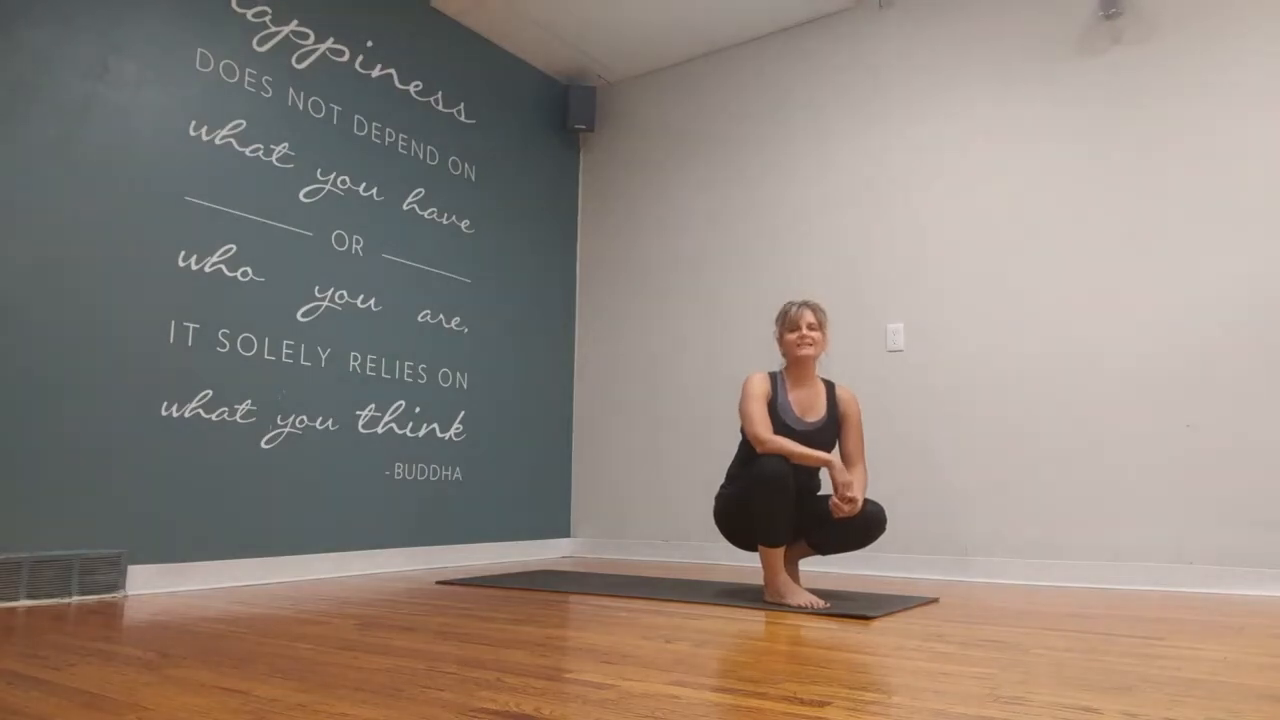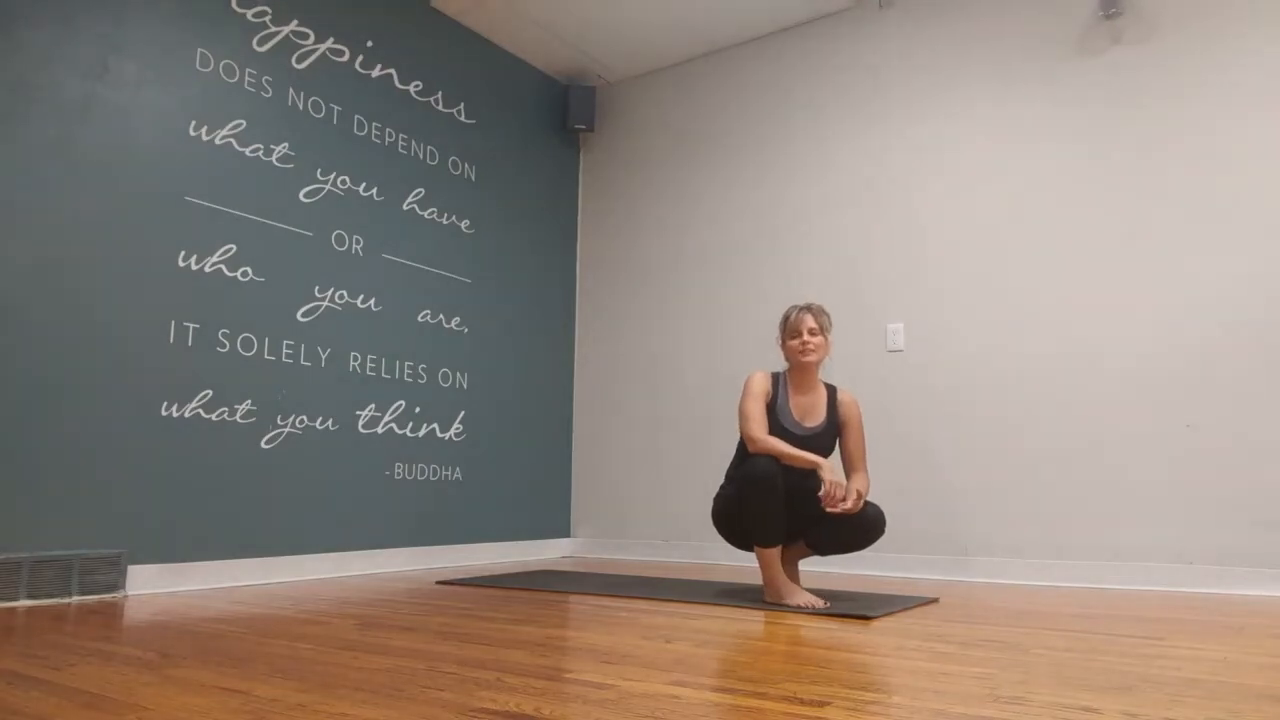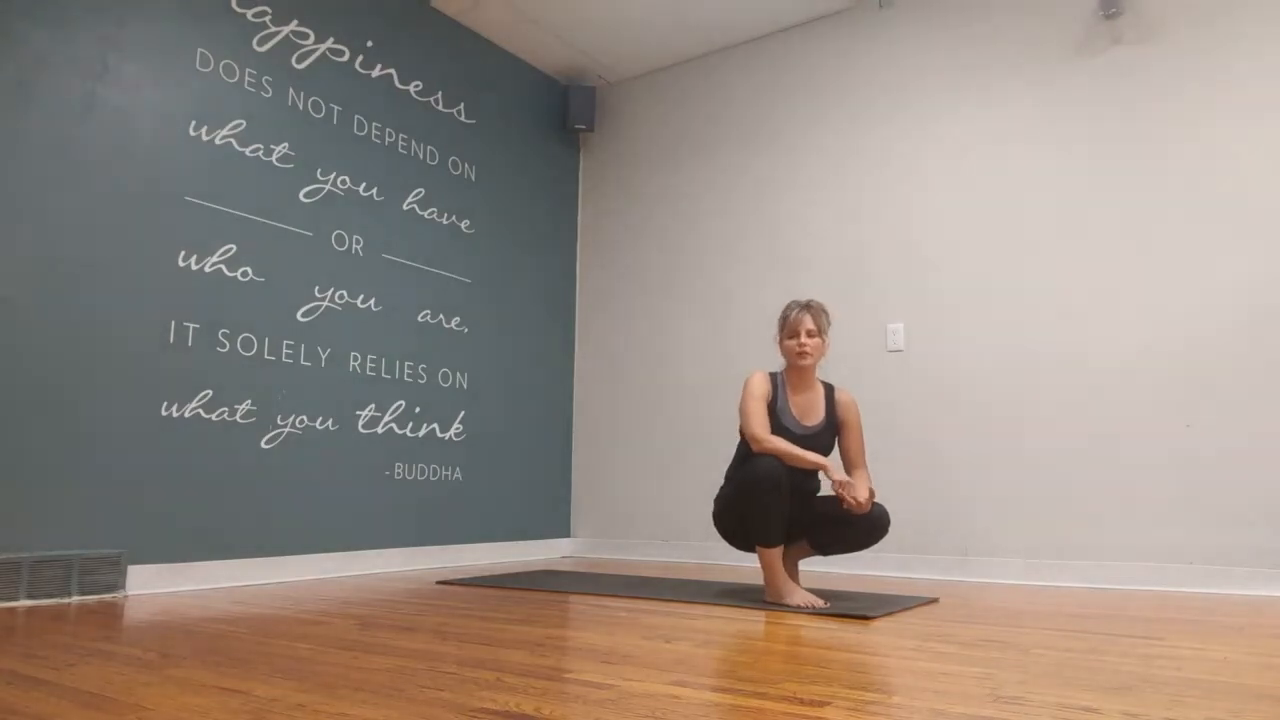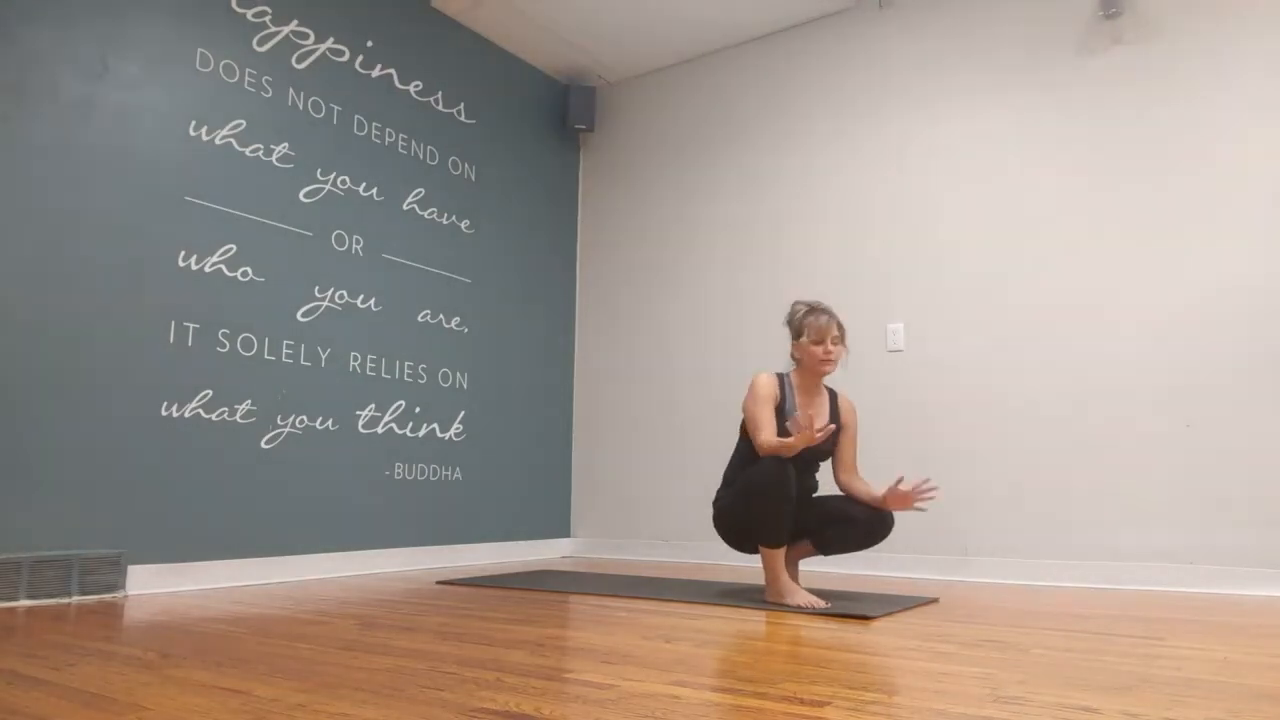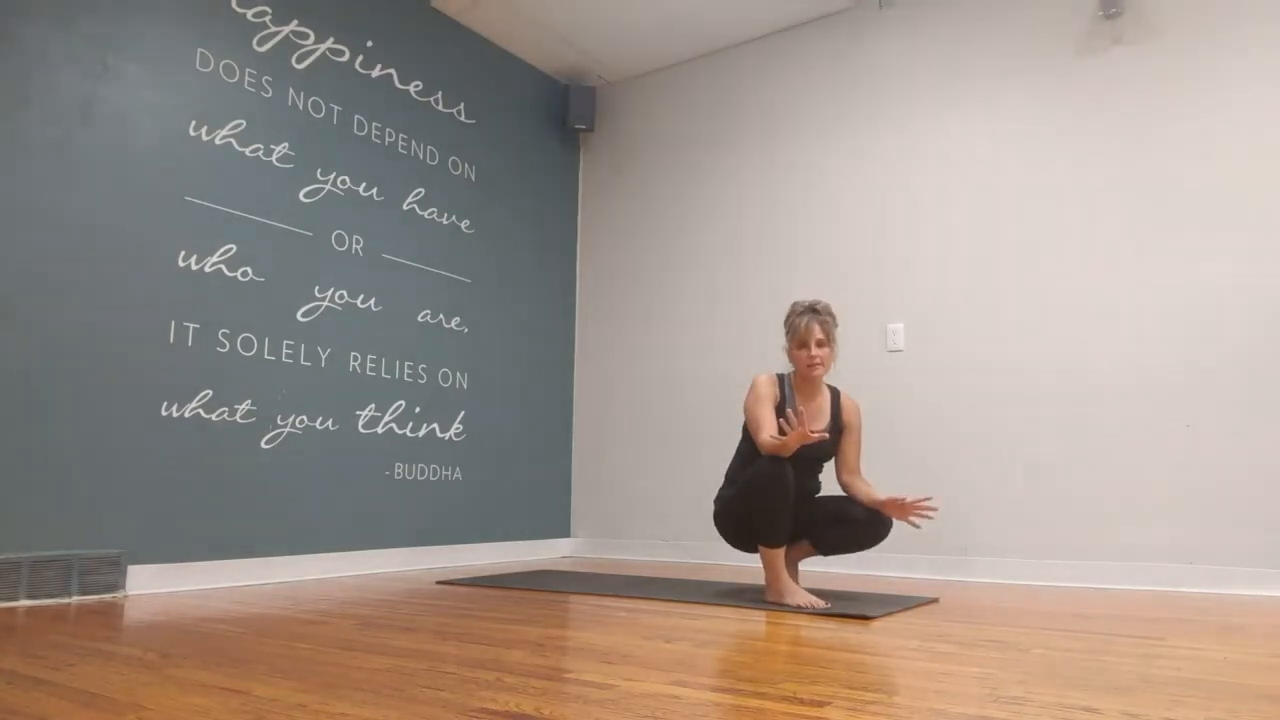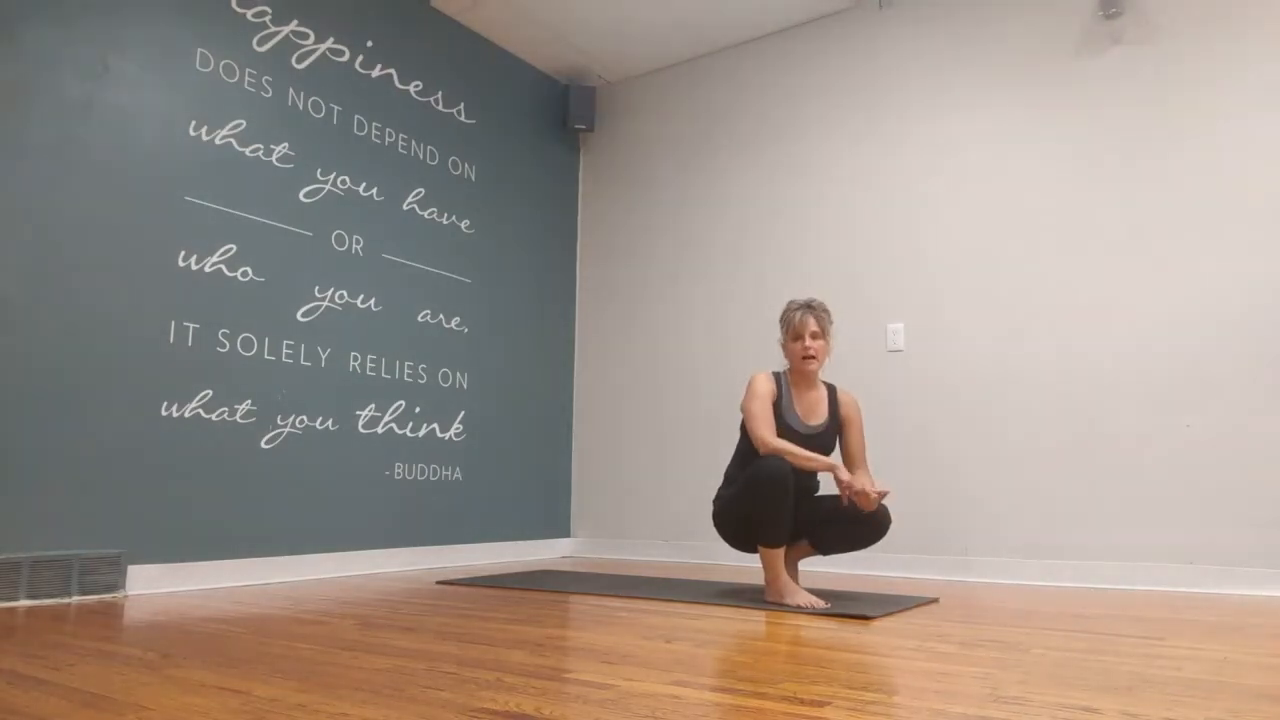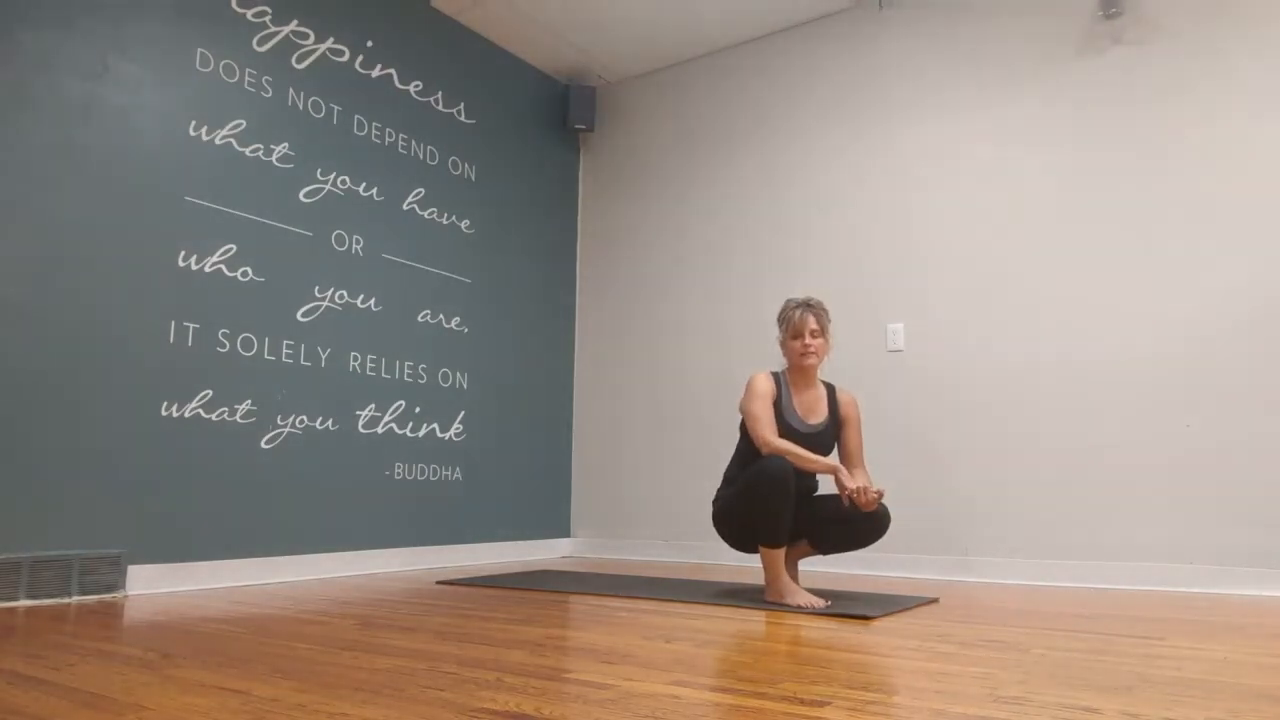
dt=0.7s
person 1, frame 1
left shoulder: (841, 399)
right shoulder: (760, 384)
left elbow: (856, 465)
right elbow: (762, 441)
left wrist: (854, 497)
right wrist: (829, 461)
left hip: (795, 509)
right hip: (743, 509)
left knee: (871, 518)
right knee: (772, 466)
left ankle: (787, 555)
right ankle: (776, 582)
person 1, frame 2
left shoulder: (842, 403)
right shoulder: (762, 383)
left elbow: (858, 471)
right elbow: (756, 440)
left wrist: (854, 497)
right wrist: (818, 463)
left hip: (797, 511)
right hip: (742, 512)
left knee: (870, 520)
right knee: (762, 467)
left ankle: (787, 555)
right ankle: (775, 584)
person 1, frame 3
left shoulder: (840, 402)
right shoulder: (760, 384)
left elbow: (857, 468)
right elbow: (760, 441)
left wrist: (861, 495)
right wrist: (824, 464)
left hip: (796, 510)
right hip: (741, 511)
left knee: (873, 519)
right knee: (768, 467)
left ankle: (788, 555)
right ankle: (776, 584)
person 1, frame 4
left shoulder: (842, 406)
right shoulder: (766, 385)
left elbow: (846, 476)
right elbow: (766, 447)
left wrist: (884, 499)
right wrist: (800, 443)
left hip: (791, 511)
right hip: (740, 512)
left knee: (877, 521)
right knee: (775, 468)
left ankle: (788, 554)
right ankle: (777, 583)
person 1, frame 5
left shoulder: (845, 407)
right shoulder: (766, 386)
left elbow: (850, 476)
right elbow: (767, 445)
left wrist: (882, 503)
right wrist: (794, 442)
left hip: (795, 511)
right hip: (743, 512)
left knee: (874, 523)
right knee: (773, 469)
left ankle: (789, 555)
right ankle: (777, 583)
person 1, frame 6
left shoulder: (843, 403)
right shoulder: (764, 385)
left elbow: (858, 468)
right elbow: (766, 444)
left wrist: (867, 493)
right wrist: (832, 465)
left hip: (795, 509)
right hip: (741, 512)
left knee: (875, 518)
right knee: (773, 468)
left ankle: (788, 555)
right ankle: (776, 582)
person 1, frame 7
left shoulder: (842, 402)
right shoulder: (763, 384)
left elbow: (855, 468)
right elbow: (768, 444)
left wrist: (865, 493)
right wrist: (833, 467)
left hip: (795, 509)
right hip: (741, 512)
left knee: (873, 517)
right knee: (776, 468)
left ankle: (788, 554)
right ankle: (777, 584)
